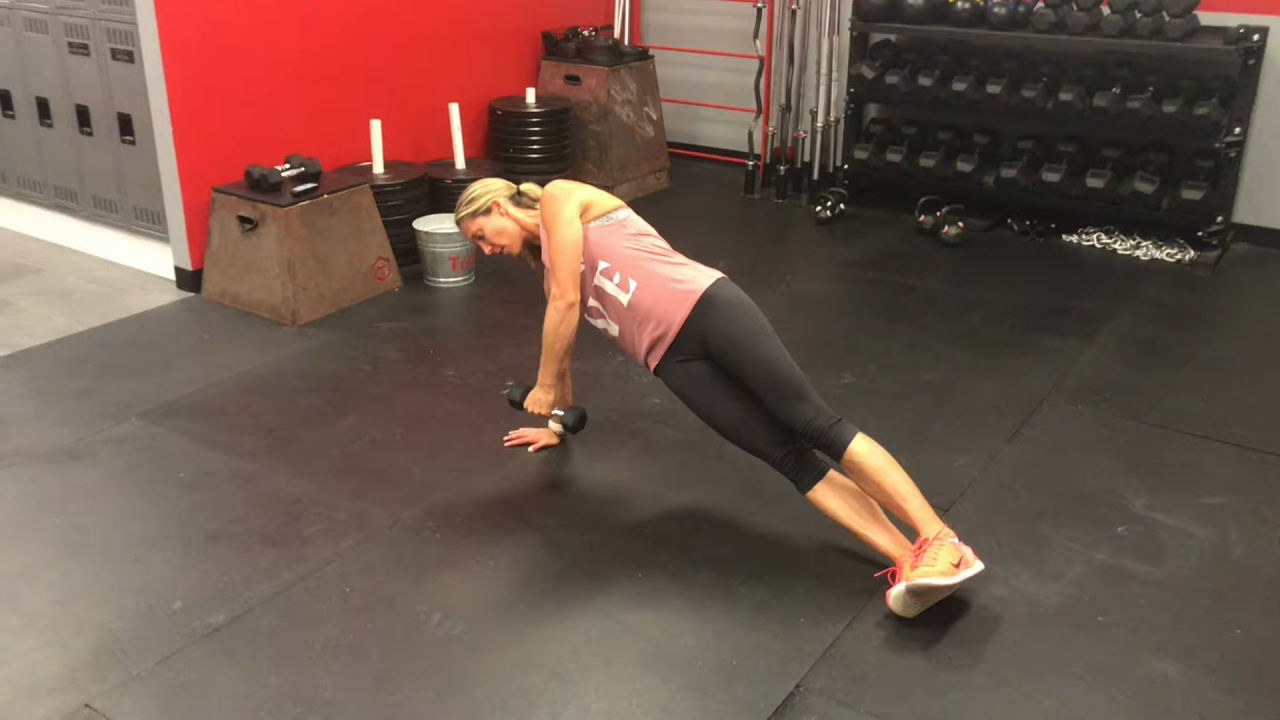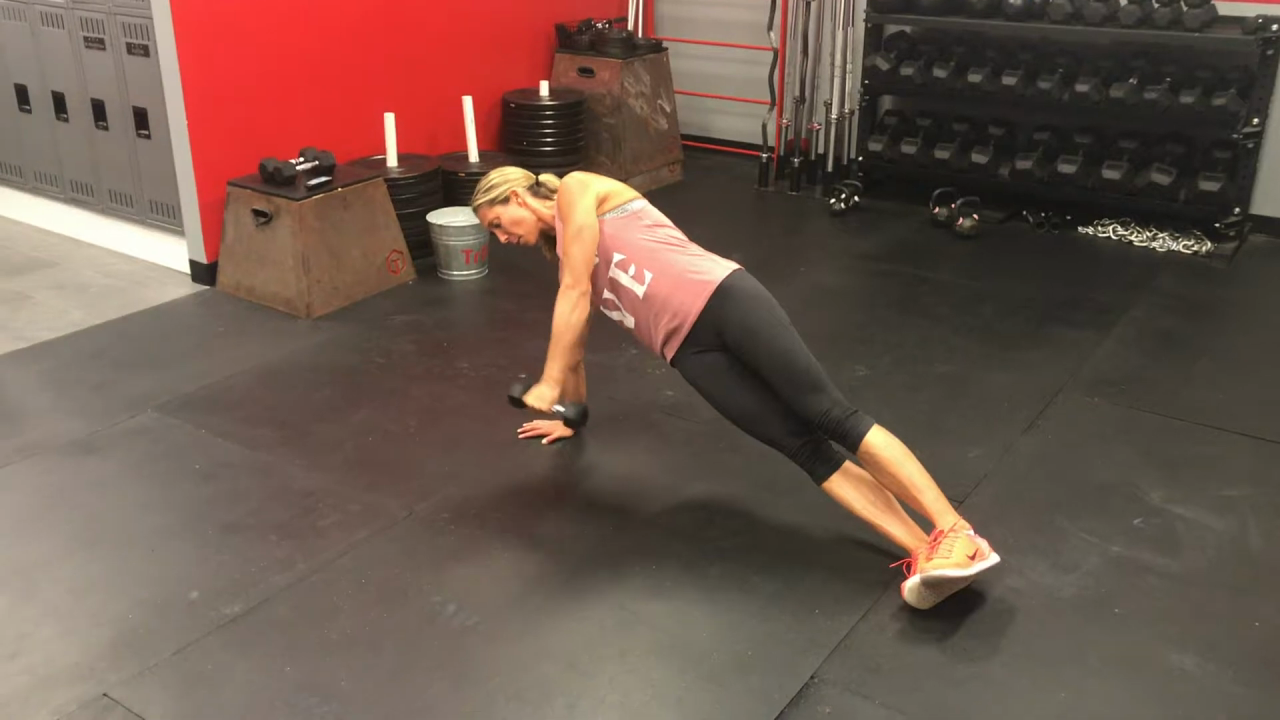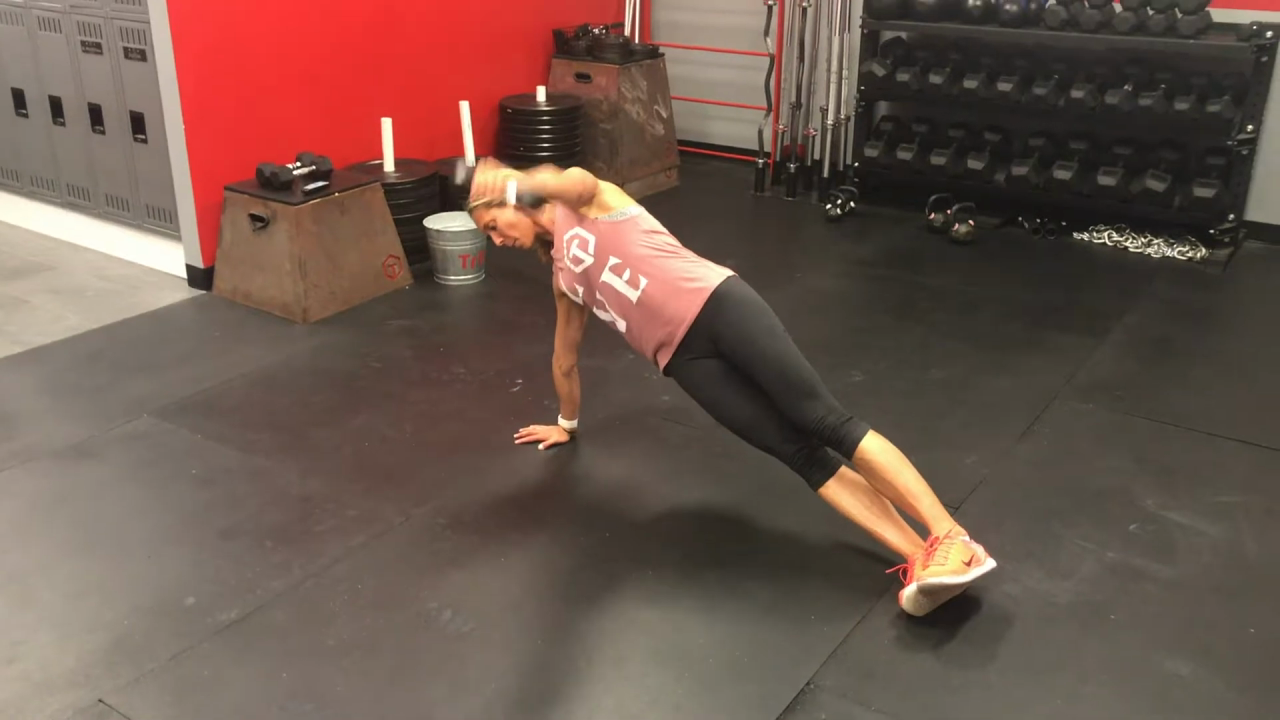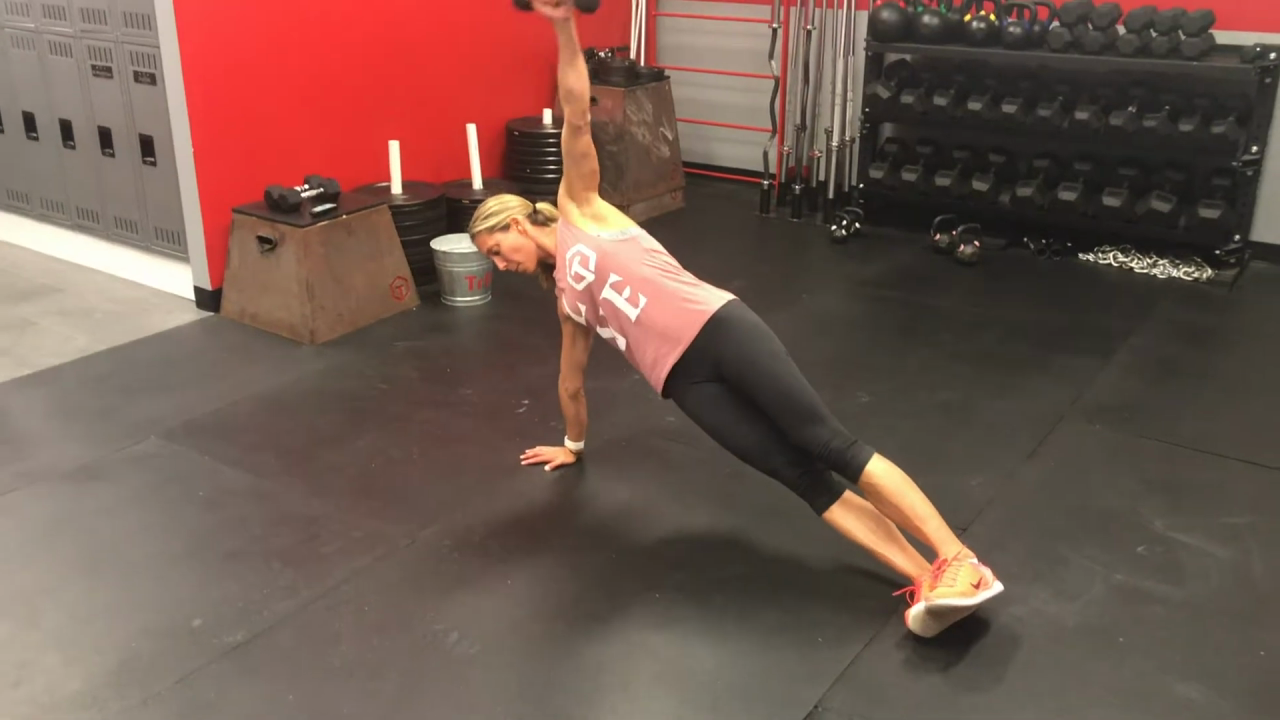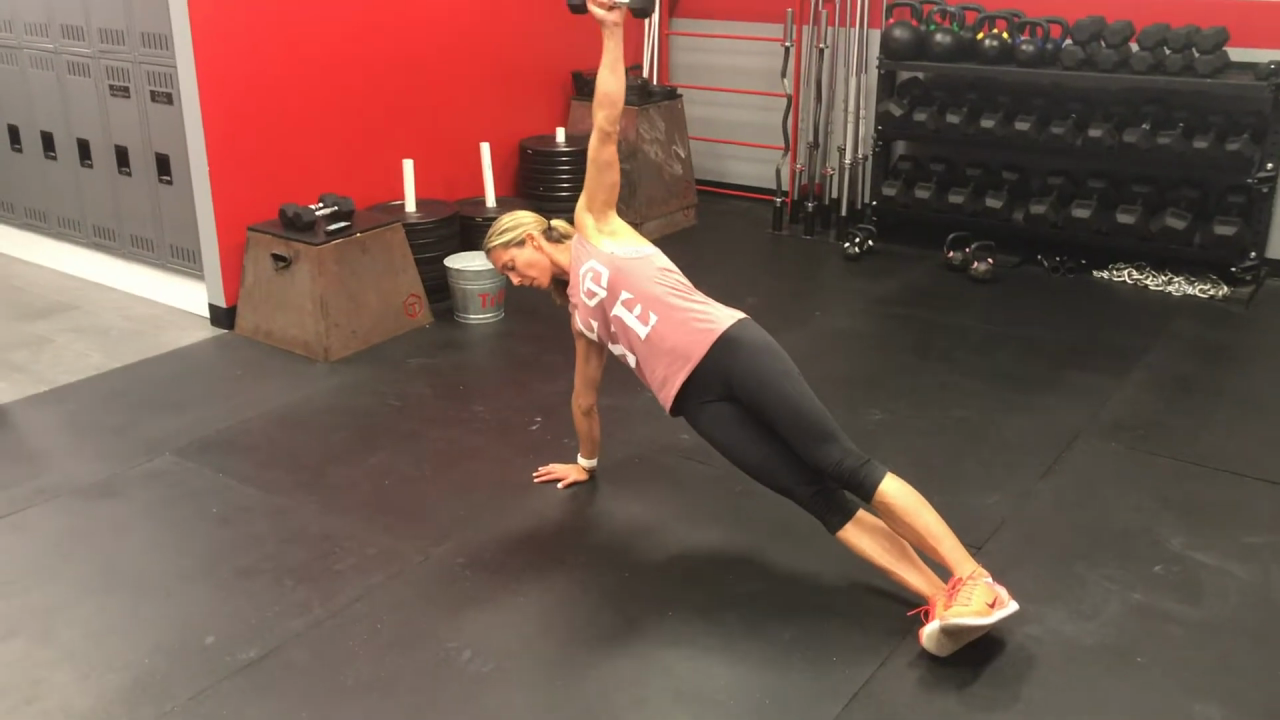
dt=0.5s
person 1, frame 1
left shoulder: (560, 198)
right shoulder: (550, 267)
left elbow: (567, 301)
right elbow: (561, 354)
left wrist: (541, 387)
right wrist: (556, 421)
left hip: (707, 305)
right hip: (674, 355)
left knee: (815, 423)
right knee: (790, 456)
left ankle: (940, 541)
right ankle: (907, 560)
person 1, frame 2
left shoulder: (578, 190)
right shoulder: (564, 258)
left elbow: (576, 292)
right elbow: (573, 346)
left wrist: (547, 385)
left hip: (722, 297)
right hip: (689, 347)
left knee: (831, 415)
right knee: (805, 448)
left ankle: (956, 533)
right ankle: (922, 551)
person 1, frame 3
left shoulder: (580, 194)
right shoulder: (561, 270)
left elbow: (565, 186)
right elbow: (566, 357)
left wrist: (510, 183)
right wrist: (566, 424)
left hip: (717, 303)
right hip: (684, 353)
left knee: (827, 422)
right knee: (801, 453)
left ankle: (950, 539)
right ankle: (918, 558)
person 1, frame 4
left shoulder: (577, 210)
right shoulder: (565, 294)
left elbow: (577, 118)
right elbow: (572, 379)
right wrist: (573, 445)
left hip: (718, 326)
right hip: (687, 378)
left knee: (833, 446)
right knee: (804, 477)
left ankle: (958, 562)
right ankle: (926, 580)
person 1, frame 5
left shoulder: (593, 226)
right shoulder: (579, 312)
left elbow: (606, 129)
right elbow: (585, 395)
right wrist: (585, 463)
left hip: (729, 346)
right hip: (697, 399)
left knee: (843, 465)
right knee: (817, 497)
left ankle: (973, 582)
right ankle: (941, 601)
